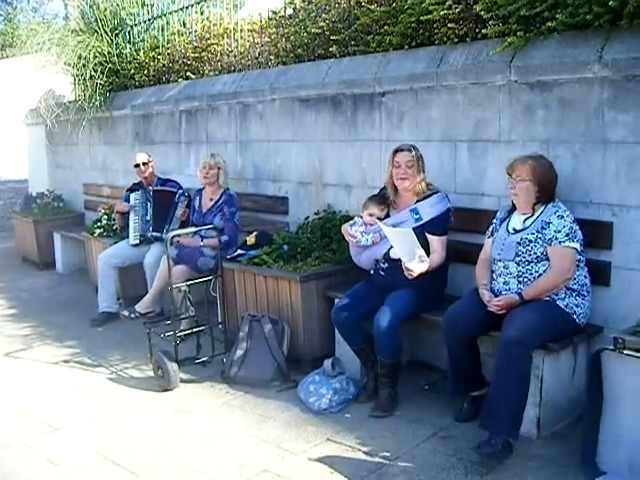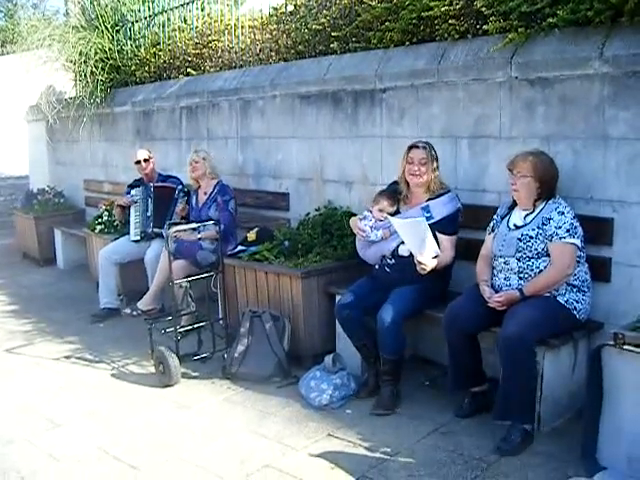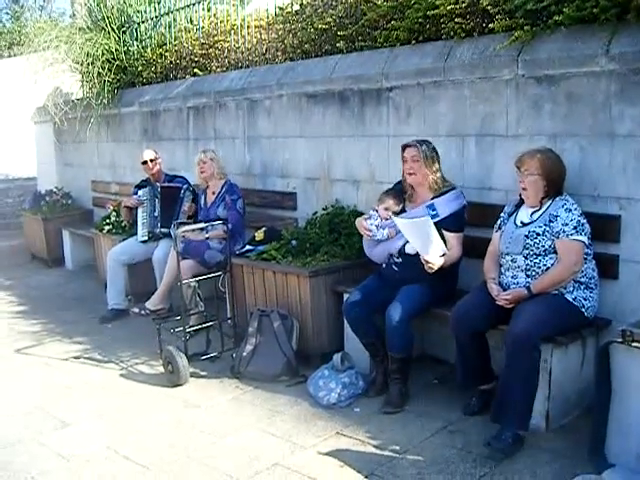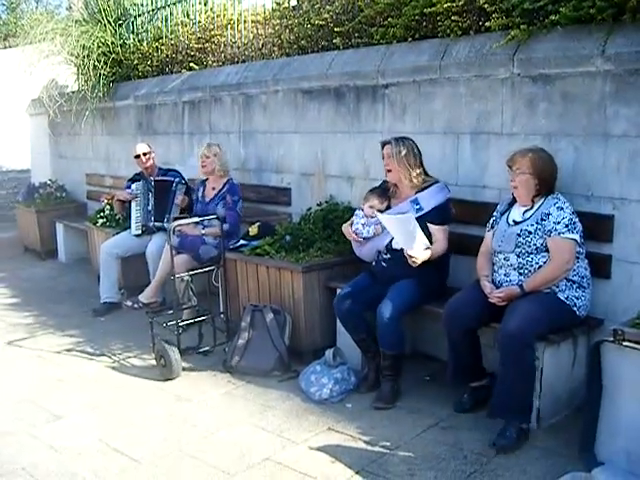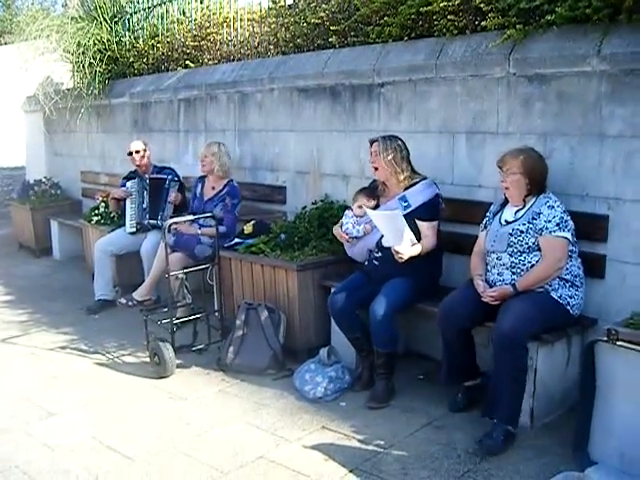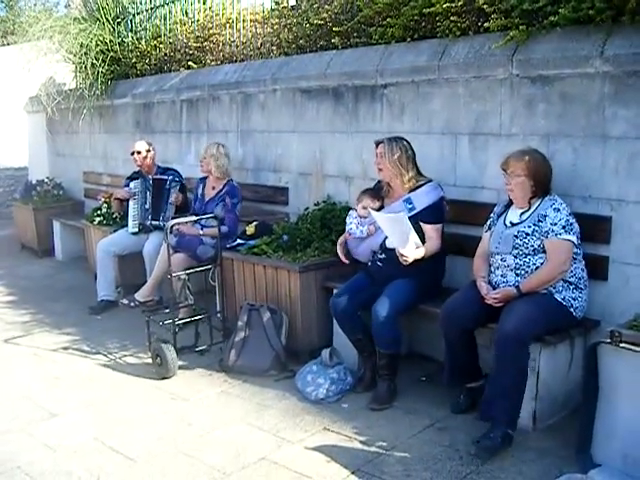
dt=0.4s
person 1, frame 1
left shoulder: (558, 218)
right shoulder: (504, 215)
left elbow: (562, 273)
right elbow: (484, 259)
left wrist: (518, 298)
right wrist: (484, 289)
left hip: (552, 301)
right hip: (500, 296)
left knee: (514, 339)
right knee: (454, 321)
left ankle: (502, 433)
right ankle: (476, 391)
person 1, frame 2
left shoulder: (558, 214)
right shoulder: (505, 212)
left elbow: (563, 269)
right elbow: (485, 255)
left wrist: (519, 294)
right wrist: (485, 286)
left hip: (553, 298)
right hip: (501, 293)
left knee: (514, 335)
right knee: (455, 317)
left ankle: (522, 424)
right ankle: (477, 387)
person 1, frame 3
left shoulder: (565, 211)
right shoulder: (512, 209)
left elbow: (570, 266)
right elbow: (493, 253)
left wrist: (526, 291)
right wrist: (492, 283)
left hip: (560, 295)
right hip: (508, 290)
left knee: (521, 333)
right knee: (463, 315)
left ankle: (514, 427)
right ankle: (485, 384)
person 1, frame 4
left shoulder: (557, 210)
right shoulder: (505, 208)
left elbow: (562, 264)
right elbow: (485, 252)
left wrist: (520, 290)
right wrist: (486, 281)
left hip: (553, 293)
right hip: (502, 289)
left knee: (514, 331)
right knee: (455, 312)
left ankle: (518, 419)
right ankle: (477, 382)
person 1, frame 5
left shoulder: (549, 208)
right shoulder: (497, 209)
left elbow: (554, 263)
right elbow: (479, 251)
left wrist: (512, 289)
right wrist: (479, 280)
left hip: (546, 292)
right hip: (495, 287)
left knee: (508, 330)
right knee: (450, 311)
left ankle: (504, 423)
right ankle: (471, 381)
person 1, frame 6
left shoulder: (554, 211)
right shoulder: (501, 210)
left elbow: (559, 265)
right elbow: (482, 252)
left wrist: (516, 291)
right wrist: (482, 281)
left hip: (550, 294)
right hip: (498, 289)
left knee: (511, 332)
right knee: (453, 312)
left ankle: (502, 424)
right ankle: (473, 382)
person 2, frame 1
left shoulder: (433, 204)
right shoulder: (384, 197)
left elbow: (439, 252)
left wrist: (422, 267)
right wrist: (349, 228)
left hip: (418, 284)
right hip: (380, 279)
left knee: (384, 322)
right knee: (341, 314)
left ankle: (388, 388)
right ankle: (372, 373)
person 2, frame 2
left shoulder: (443, 203)
right shoulder: (395, 191)
left elbow: (448, 251)
left wrist: (433, 263)
right wrist: (356, 221)
left hip: (421, 280)
right hip: (384, 274)
left knee: (387, 317)
right knee: (345, 308)
left ankle: (390, 385)
right ankle: (373, 368)
person 2, frame 3
left shoulder: (448, 200)
right shoulder: (399, 191)
left elbow: (455, 249)
left wrist: (440, 261)
right wrist: (362, 221)
left hip: (429, 278)
right hip: (391, 273)
left knee: (396, 315)
right knee: (352, 307)
left ankle: (399, 383)
right ankle: (382, 367)
person 2, frame 4
left shoulder: (433, 194)
right shoulder: (385, 190)
left elbow: (441, 243)
left wrist: (425, 254)
right wrist: (349, 226)
left hip: (420, 275)
right hip: (383, 270)
left knee: (387, 312)
right knee: (343, 304)
left ankle: (390, 380)
right ankle: (373, 363)
person 2, frame 5
left shoulder: (421, 191)
right shoulder: (376, 189)
left elbow: (430, 239)
left wrist: (412, 250)
right wrist: (339, 228)
left hip: (413, 272)
right hip: (376, 268)
left knee: (379, 310)
right knee: (337, 302)
left ankle: (384, 379)
right ankle: (367, 362)
person 2, frame 6
left shoulder: (426, 193)
right shoulder: (380, 189)
left elbow: (434, 241)
left wrist: (417, 252)
right wrist: (344, 240)
left hip: (416, 273)
right hip: (379, 269)
left knee: (382, 311)
right knee: (339, 303)
left ankle: (387, 379)
right ankle: (369, 363)
person 3, frame 1
left shoulder: (170, 186)
right shoulder: (133, 191)
left elbow: (187, 209)
right elbow: (121, 223)
left wrist: (185, 214)
right wrist: (118, 209)
left hip: (163, 240)
left knee: (151, 261)
right knee: (105, 259)
right ankle: (108, 309)
person 3, frame 2
left shoulder: (172, 182)
right shoulder: (134, 187)
right elbow: (120, 217)
right wrist: (119, 204)
left hip: (164, 236)
left knee: (151, 257)
right knee: (106, 255)
right ankle: (110, 305)
person 3, frame 3
left shoulder: (178, 182)
right shoulder: (141, 187)
left elbow: (196, 206)
right elbow: (127, 218)
left wrist: (191, 209)
right wrist: (126, 204)
left knee: (159, 257)
right knee: (114, 255)
right ankle: (118, 306)
person 3, frame 4
left shoulder: (172, 175)
right shoulder: (134, 181)
left elbow: (189, 203)
left wrist: (184, 202)
right wrist: (118, 197)
left hip: (165, 229)
left knee: (153, 251)
right knee: (107, 249)
right ankle: (111, 298)
person 3, frame 5
left shoulder: (167, 174)
right shoulder: (129, 179)
left elbow: (183, 202)
right elbow: (115, 209)
left wrist: (178, 199)
right wrist: (113, 196)
left hip: (160, 227)
left knee: (147, 249)
right knee: (101, 246)
right ankle: (105, 296)
person 3, frame 6
left shoulder: (170, 175)
right shoulder: (133, 179)
left elbow: (185, 203)
right elbow: (118, 209)
left wrist: (179, 200)
right wrist: (116, 195)
left hip: (163, 228)
left knee: (150, 250)
right knee: (104, 246)
right ankle: (108, 297)
person 4, frame 1
left shoulder: (228, 198)
right shoulder: (197, 195)
left elbow: (229, 239)
right elbow: (193, 227)
left wrist: (199, 243)
right wrist: (185, 237)
left hip: (218, 254)
right hip: (197, 250)
left knee: (171, 255)
right knee: (177, 271)
left ankle: (149, 303)
person 4, frame 2
left shoulder: (222, 190)
right shoulder: (195, 194)
left elbow: (226, 228)
right elbow: (193, 225)
left wrist: (196, 236)
right wrist: (184, 233)
left hip: (219, 248)
right hip: (198, 246)
left knee: (170, 249)
right knee: (177, 266)
left ankle: (151, 300)
person 4, frame 3
left shoulder: (231, 189)
right shoulder: (203, 194)
left elbow: (234, 226)
left wrist: (204, 236)
right wrist: (193, 234)
left hip: (226, 247)
right hip: (207, 245)
left knee: (178, 249)
right knee: (185, 266)
left ankle: (159, 300)
person 4, frame 4
left shoulder: (231, 188)
right shoulder: (201, 186)
left elbow: (232, 226)
right elbow: (196, 217)
left wrist: (200, 231)
right wrist: (189, 227)
left hip: (220, 243)
right hip: (200, 239)
left knee: (173, 243)
right knee: (180, 260)
left ankle: (152, 293)
person 4, frame 5
left shoulder: (231, 189)
right shoulder: (200, 182)
left elbow: (229, 229)
right elbow: (191, 213)
left wrist: (196, 230)
right wrist: (184, 225)
left hip: (214, 242)
right hip: (194, 237)
left knee: (168, 241)
right knee: (174, 258)
left ankle: (146, 291)
person 4, frame 6
left shoulder: (230, 189)
right shoulder: (201, 183)
left elbow: (230, 229)
left wrist: (198, 231)
right wrist: (187, 226)
left hip: (217, 242)
right hip: (197, 237)
left knee: (171, 242)
right knee: (177, 259)
left ankle: (148, 291)
